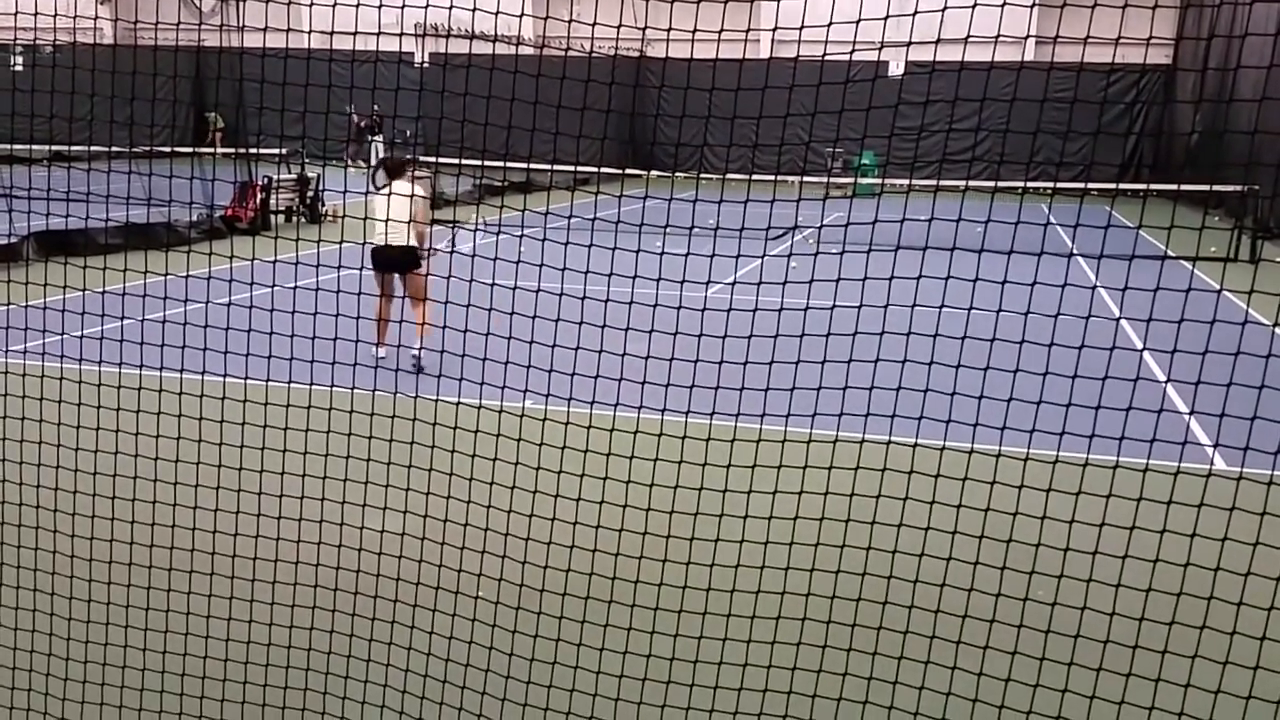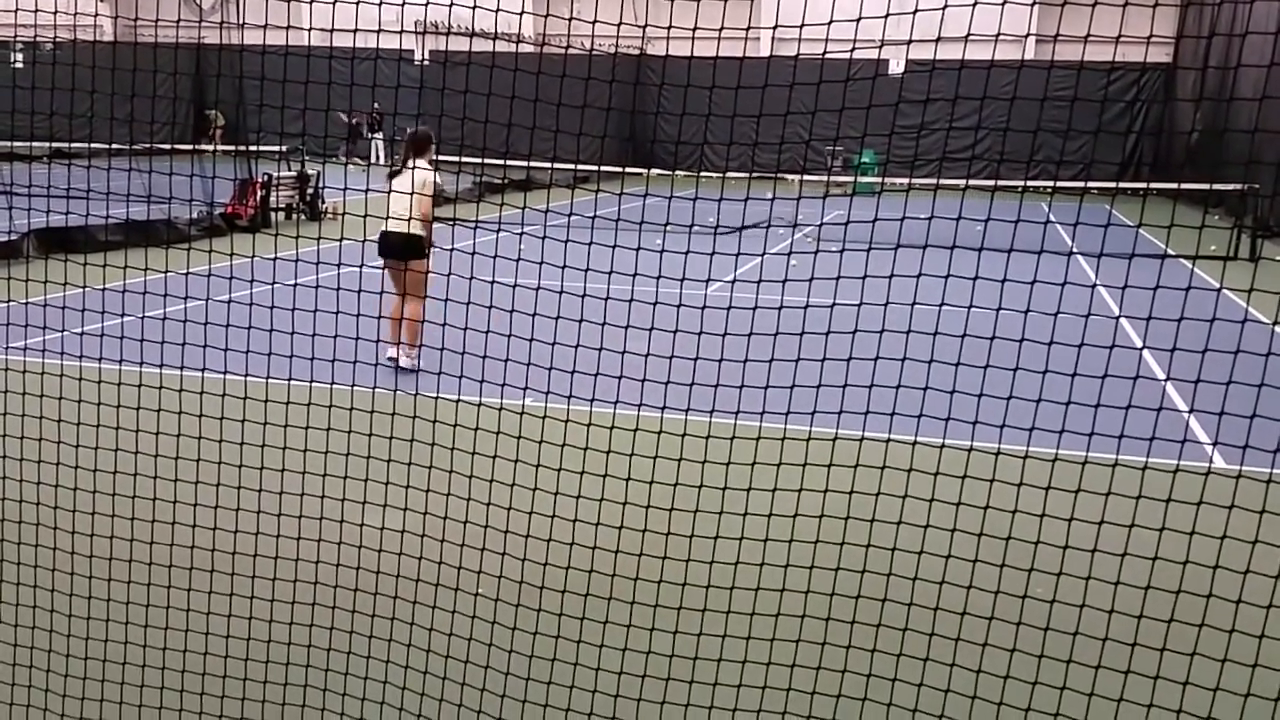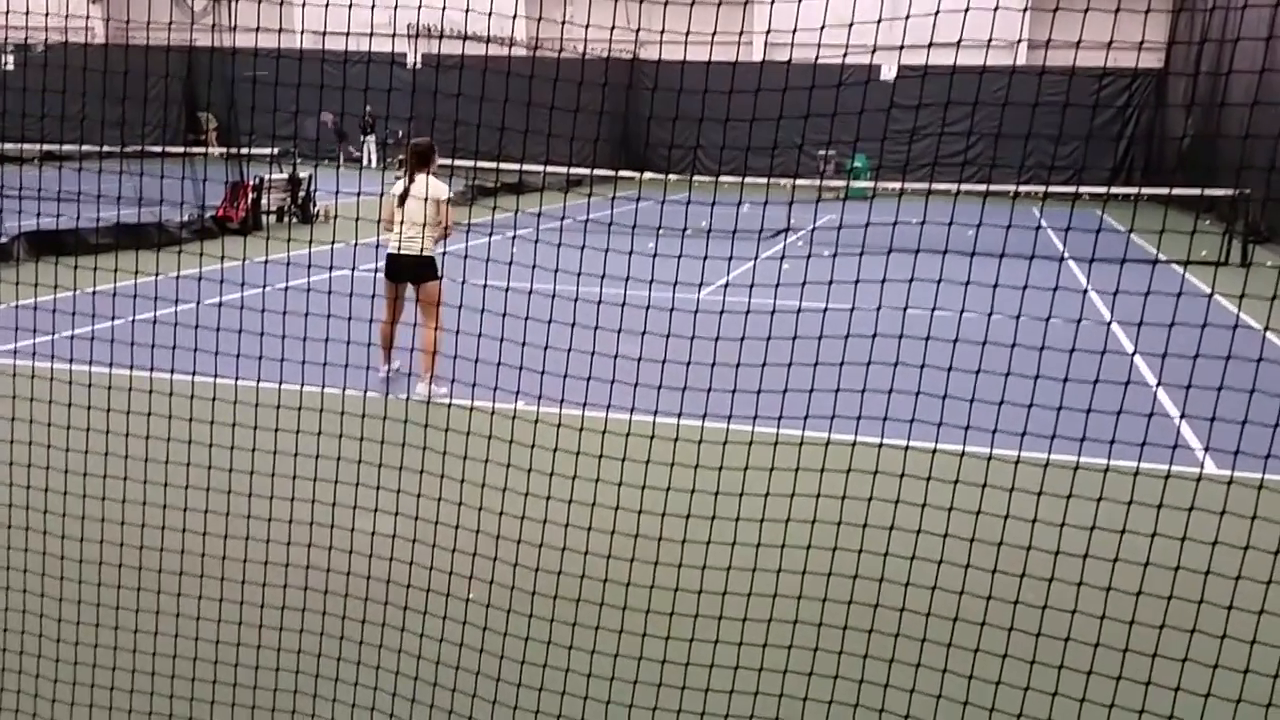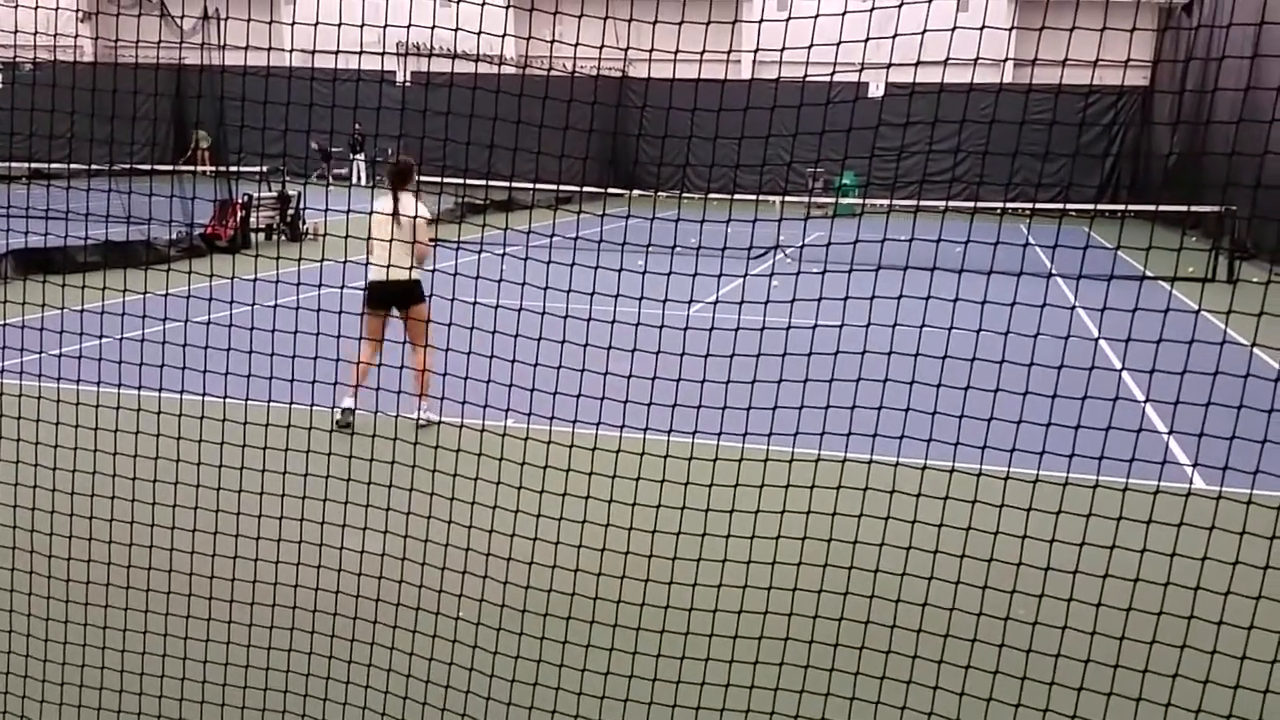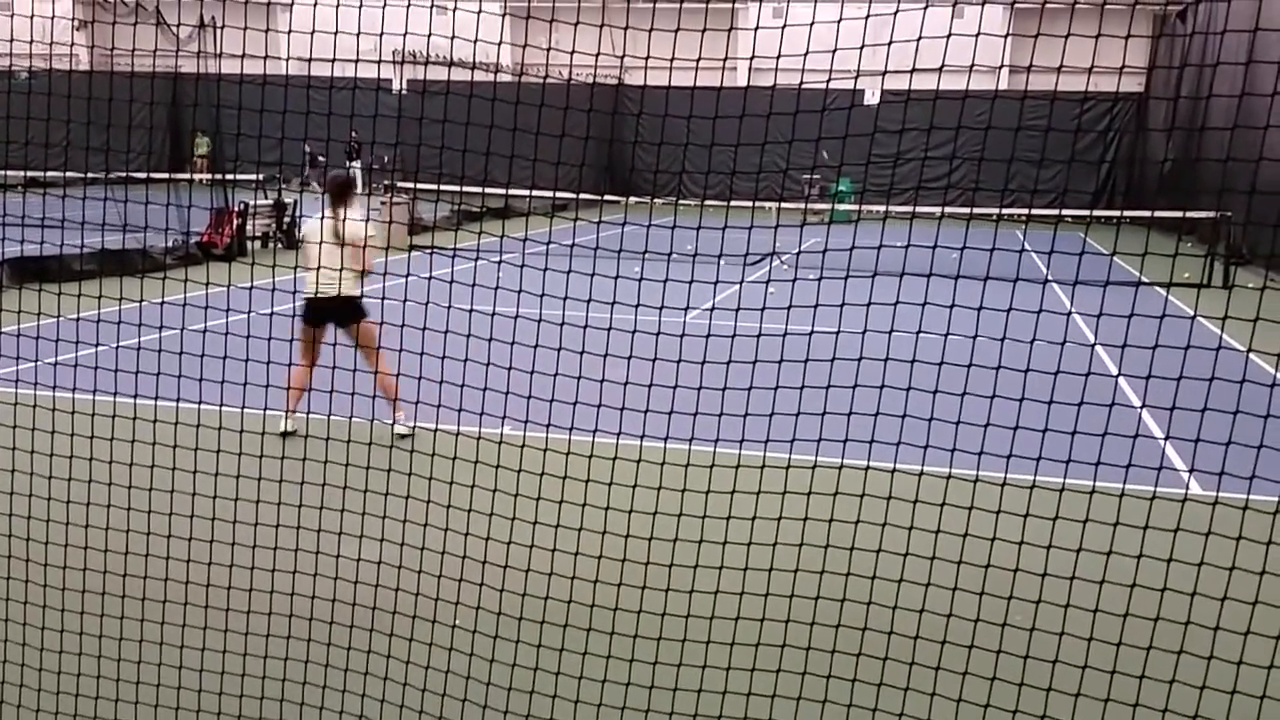
dt=0.4s
person 1, frame 1
left shoulder: (379, 195)
right shoulder: (417, 191)
right elbow: (421, 229)
right wrist: (422, 248)
left hip: (380, 250)
right hip: (405, 250)
left knee: (385, 298)
right knee: (419, 303)
left ankle: (380, 345)
right ankle: (417, 347)
person 1, frame 2
left shoulder: (399, 171)
right shoulder: (428, 173)
left elbow: (394, 206)
right elbow: (426, 214)
right wrist: (428, 238)
left hip: (387, 236)
right hip: (409, 239)
left knee: (400, 294)
right knee: (416, 298)
left ankle: (394, 349)
right ankle: (408, 354)
person 1, frame 3
left shoulder: (398, 186)
right shoulder: (439, 188)
left elbow: (385, 224)
right elbow: (446, 230)
left hip: (395, 257)
right hip: (421, 260)
left knee: (392, 312)
right knee: (431, 322)
left ankle: (386, 365)
right ankle: (427, 382)
person 1, frame 4
left shoulder: (376, 207)
right shoulder: (419, 210)
left elbow: (371, 248)
right elbow: (424, 254)
left hip: (377, 283)
right hip: (406, 284)
left knee: (370, 349)
right knee: (420, 346)
left ankle: (349, 399)
right ankle: (422, 408)
person 1, frame 5
left shoulder: (312, 223)
right shoulder: (359, 224)
left elbow: (308, 259)
right elbow: (364, 269)
left hip: (313, 299)
right hip: (344, 300)
left knee: (305, 361)
right knee: (376, 359)
left ankle: (289, 419)
right ankle: (398, 418)
